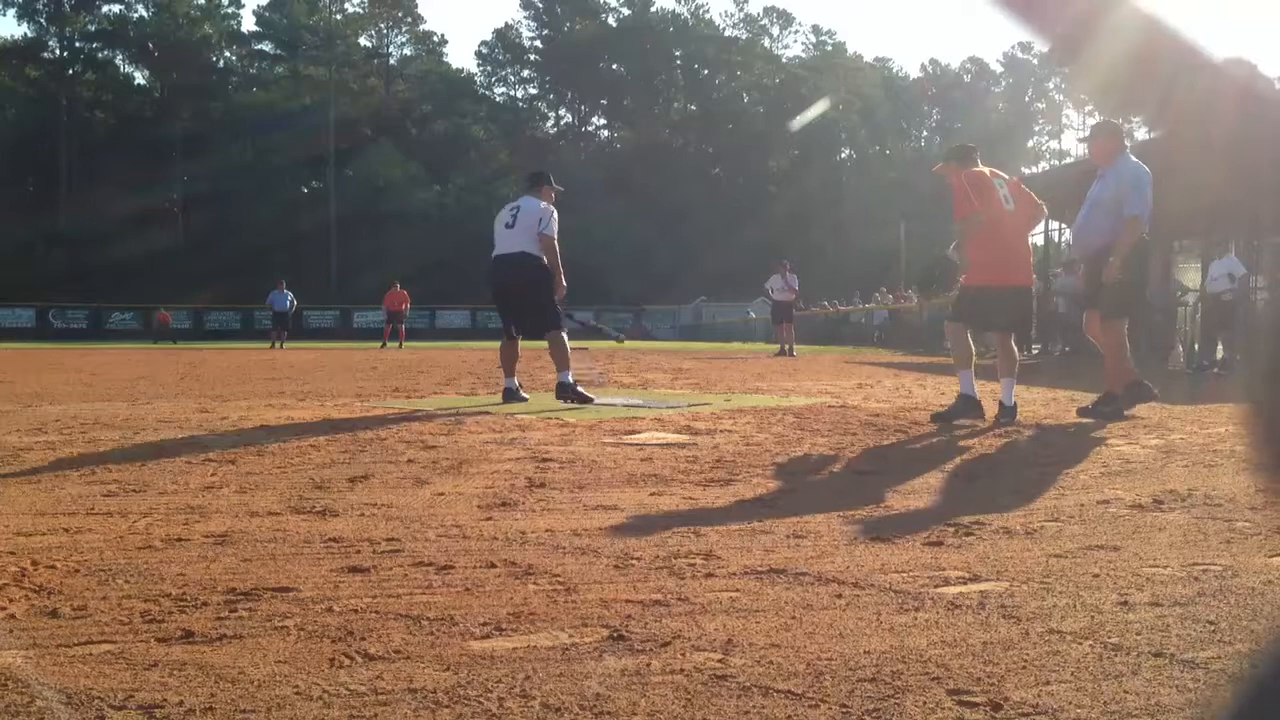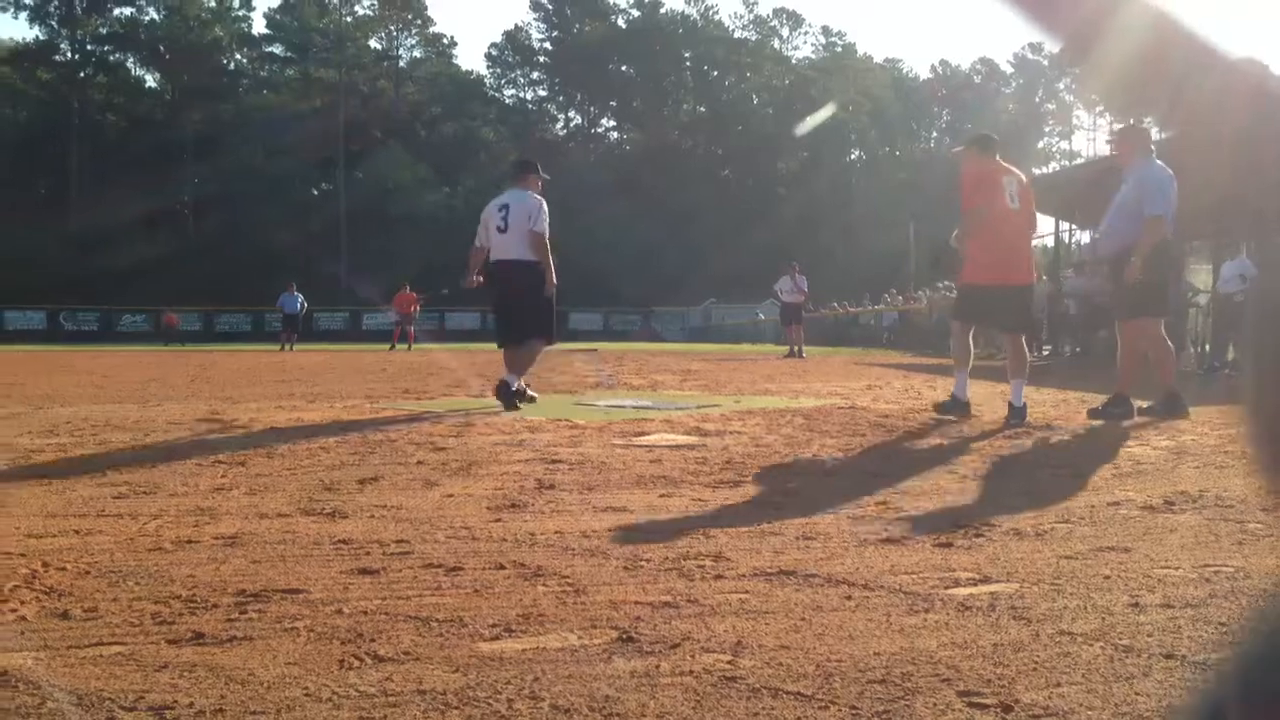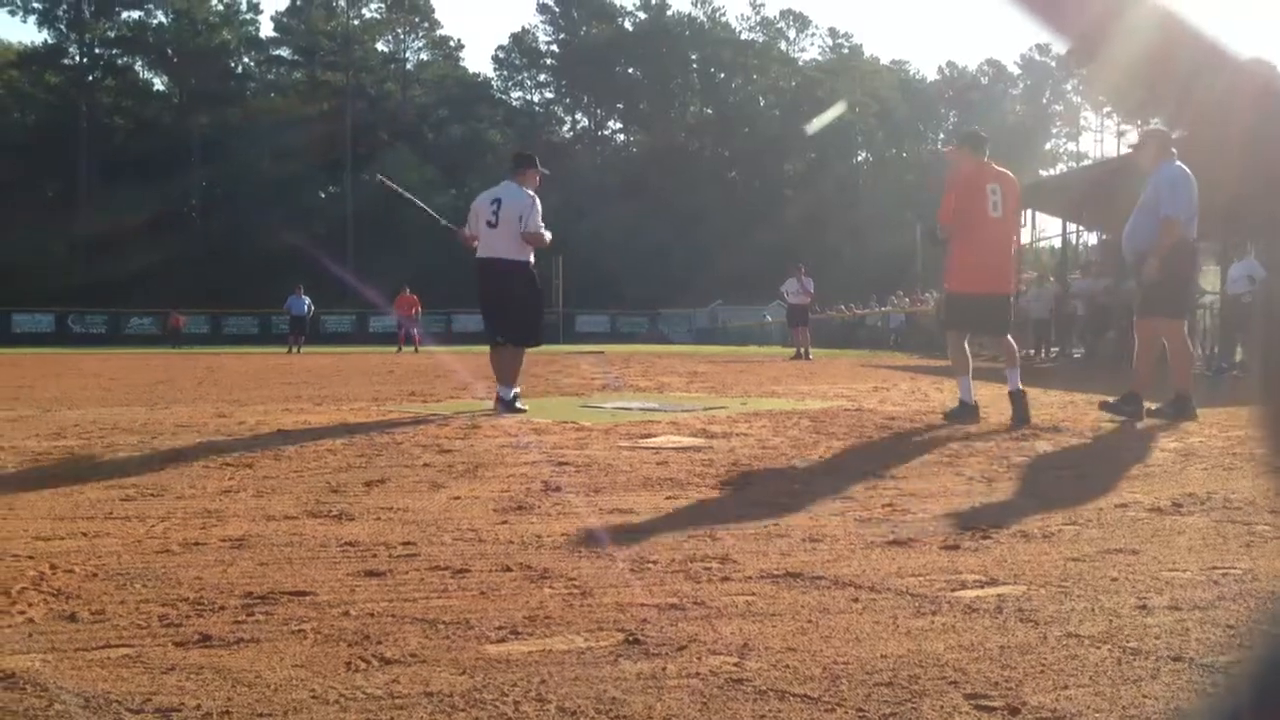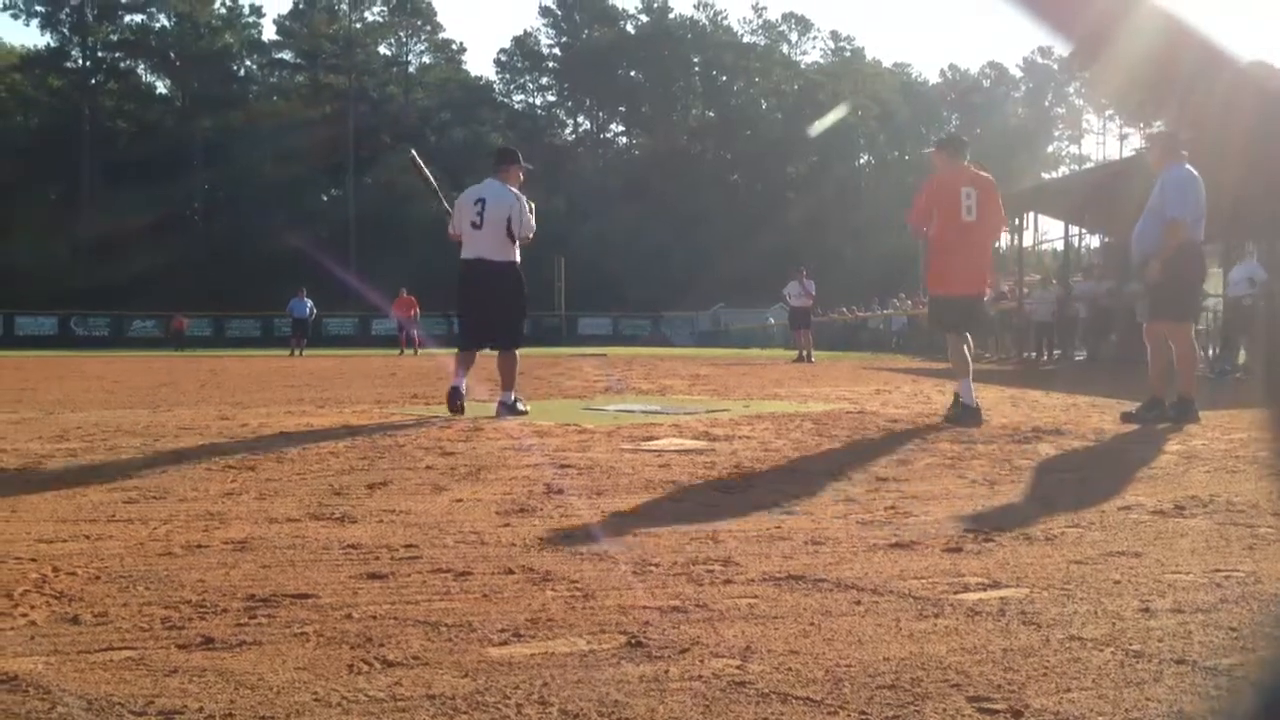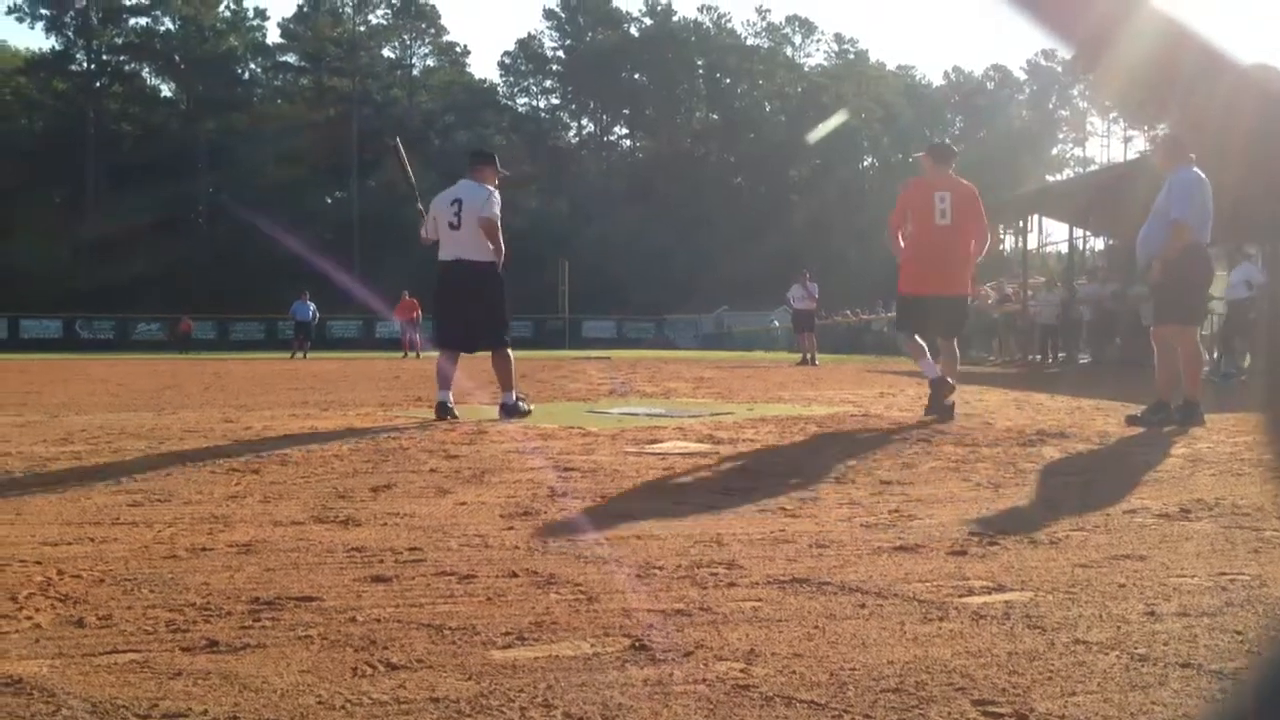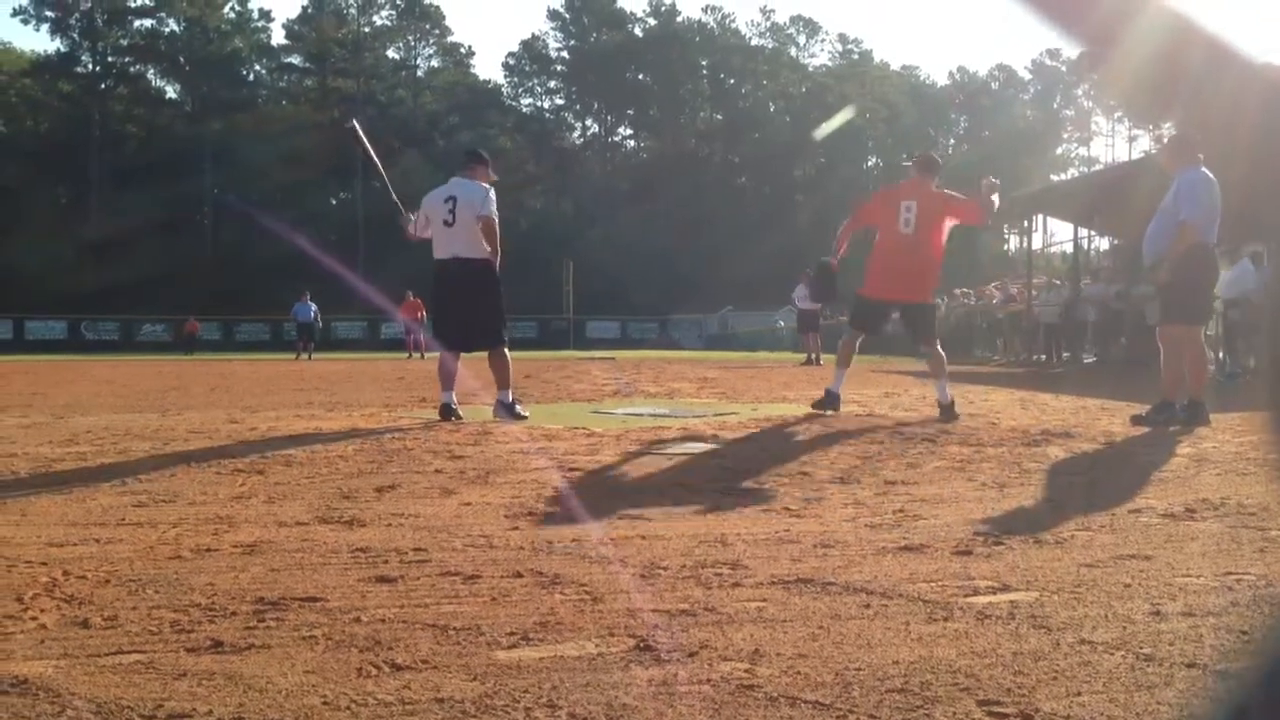
dt=0.3s
person 1, frame 1
left shoulder: (1132, 172)
right shoulder: (1106, 174)
left elbow: (1134, 221)
left wrist: (1116, 260)
right wrist: (1086, 263)
left hip: (1121, 260)
right hip: (1100, 260)
left knee: (1111, 328)
right knee: (1094, 326)
left ankle: (1112, 398)
right ankle: (1134, 384)
person 1, frame 2
left shoulder: (1153, 174)
right shoulder: (1136, 176)
left elbow: (1156, 222)
left wrist: (1136, 260)
right wrist: (1115, 263)
left hip: (1145, 263)
right hip: (1130, 262)
left knee: (1130, 332)
right knee: (1150, 332)
left ankle: (1122, 400)
right ankle: (1172, 398)
person 1, frame 3
left shoulder: (1171, 175)
right shoulder: (1163, 176)
left elbow: (1173, 222)
left wrist: (1154, 259)
right wrist: (1151, 261)
left hip: (1168, 262)
right hip: (1163, 263)
left knee: (1148, 330)
right knee: (1160, 332)
left ankle: (1135, 399)
right ankle: (1182, 400)
person 1, frame 4
left shoulder: (1178, 177)
right shoulder: (1173, 178)
left elbow: (1178, 224)
left wrist: (1157, 261)
right wrist: (1155, 262)
left hip: (1175, 263)
right hip: (1170, 265)
left knee: (1171, 332)
right knee: (1163, 333)
left ankle: (1176, 403)
right ankle: (1166, 403)
person 1, frame 5
left shoulder: (1185, 179)
right shoulder: (1180, 180)
left elbow: (1182, 227)
left wrist: (1159, 262)
right wrist: (1159, 264)
left hip: (1181, 266)
right hip: (1175, 268)
left knee: (1180, 336)
right knee: (1166, 337)
left ankle: (1185, 407)
right ankle: (1168, 405)
person 1, frame 6
left shoulder: (1194, 179)
right shoulder: (1186, 180)
left elbow: (1190, 227)
left wrist: (1167, 264)
right wrist: (1165, 266)
left hip: (1186, 266)
right hip: (1179, 268)
left knee: (1186, 335)
right knee: (1170, 336)
left ankle: (1194, 406)
right ankle: (1169, 405)
person 2, frame 1
left shoulder: (965, 179)
right shoulder: (1005, 178)
left elbow: (974, 219)
right elbow: (1038, 212)
left wrist: (959, 245)
left hip: (987, 271)
right hip: (1019, 271)
left knee: (956, 326)
right knee: (1002, 336)
left ankle: (968, 398)
right ankle: (1007, 404)
person 2, frame 2
left shoulder: (975, 173)
right shoulder: (1018, 177)
left elbow: (973, 217)
right elbow: (1030, 225)
left wrist: (960, 237)
left hip: (984, 268)
right hip: (1019, 269)
left knee: (960, 327)
right knee: (1014, 336)
left ankle: (960, 398)
right ankle: (1017, 405)
person 2, frame 3
left shoulder: (960, 178)
right shoulder: (1008, 180)
left elbow: (946, 228)
right elbow: (1013, 226)
left wrist: (944, 232)
left hip: (966, 275)
right hip: (1001, 274)
left knee: (956, 335)
right knee: (1002, 335)
left ankle: (967, 404)
right ankle: (1016, 392)
person 2, frame 4
left shoulder: (936, 183)
right shoulder: (986, 182)
left elbow: (916, 225)
right elbow: (998, 227)
left hip: (946, 274)
right hip: (977, 274)
left knee: (954, 338)
right knee: (961, 333)
left ankle: (969, 405)
right ankle: (962, 395)
person 2, frame 5
left shoulder: (913, 187)
right shoulder: (968, 191)
left elbow: (894, 230)
right elbow: (982, 235)
left wrist: (902, 257)
right wrist: (969, 263)
left hip: (918, 278)
right hip: (955, 280)
left knee: (908, 333)
right knee: (947, 340)
left ankle: (938, 380)
right ankle: (944, 403)
person 2, frame 6
left shoulder: (889, 194)
right shoulder: (945, 201)
left elbow: (854, 222)
right elbow: (985, 211)
left wrist: (834, 255)
right wrist: (991, 191)
left hip: (879, 283)
right hip: (919, 288)
left knee: (853, 333)
right knee: (929, 344)
left ankle: (833, 395)
right ankle: (946, 403)
person 3, frame 1
left shoulder: (505, 211)
right shoulder: (545, 209)
right elbow: (548, 242)
right wrist: (559, 278)
left hip: (499, 269)
right hip: (528, 267)
left knee: (511, 332)
right knee: (553, 327)
left ankle: (510, 387)
right ankle: (565, 382)
person 3, frame 2
left shoulder: (492, 206)
right shoulder: (535, 202)
left elbow: (481, 247)
right elbow: (538, 239)
left wrist: (472, 273)
right wrist: (550, 273)
left hip: (498, 272)
right hip: (527, 271)
left knee: (510, 336)
right knee: (538, 335)
left ankle: (516, 387)
right ankle: (510, 382)
person 3, frame 3
left shoulder: (483, 198)
right shoulder: (527, 198)
left elbow: (469, 237)
right elbow: (532, 236)
left wrist: (475, 236)
right wrist: (546, 237)
left hip: (486, 269)
right hip: (516, 271)
left knee: (497, 336)
right knee: (519, 338)
left ankle: (505, 388)
right ankle: (506, 395)
person 3, frame 4
left shoulder: (466, 196)
right shoulder: (513, 197)
left elbow: (454, 235)
right elbow: (525, 236)
right wrist: (531, 215)
left hip: (470, 271)
right hip: (503, 273)
left knee: (469, 338)
right knee: (509, 341)
left ankle: (457, 386)
right ankle: (508, 400)
person 3, frame 5
left shoulder: (440, 198)
right shoulder: (487, 194)
left elbow: (427, 238)
right elbow: (487, 222)
left wrist: (426, 223)
right wrist: (499, 249)
left hip: (449, 274)
right hip: (482, 273)
left knee: (448, 343)
right knee: (499, 341)
left ankle: (444, 400)
right ankle: (509, 401)
person 3, frame 6
left shoulder: (432, 197)
right shoulder: (481, 191)
left elbow: (415, 234)
right elbow: (488, 222)
left wrist: (409, 222)
right wrist: (495, 253)
left hip: (444, 271)
right hip: (478, 270)
left knee: (449, 343)
right knee: (496, 340)
left ankle: (448, 402)
right ankle: (505, 401)
